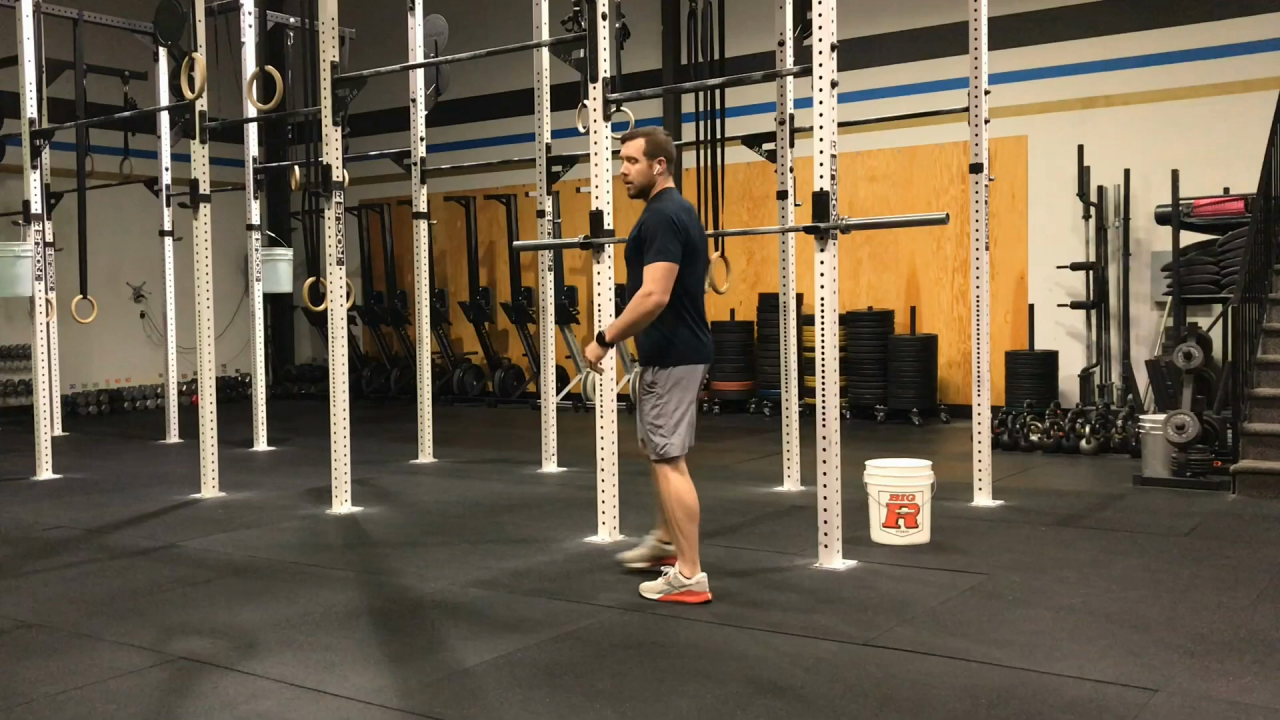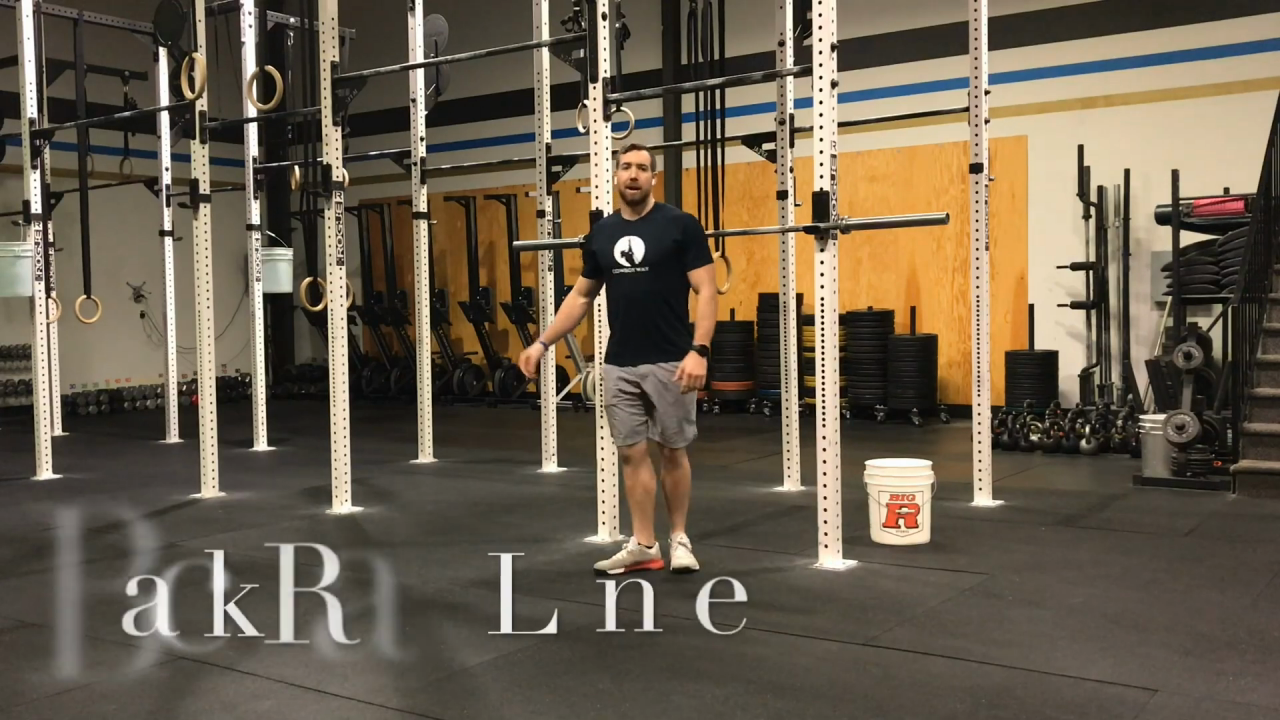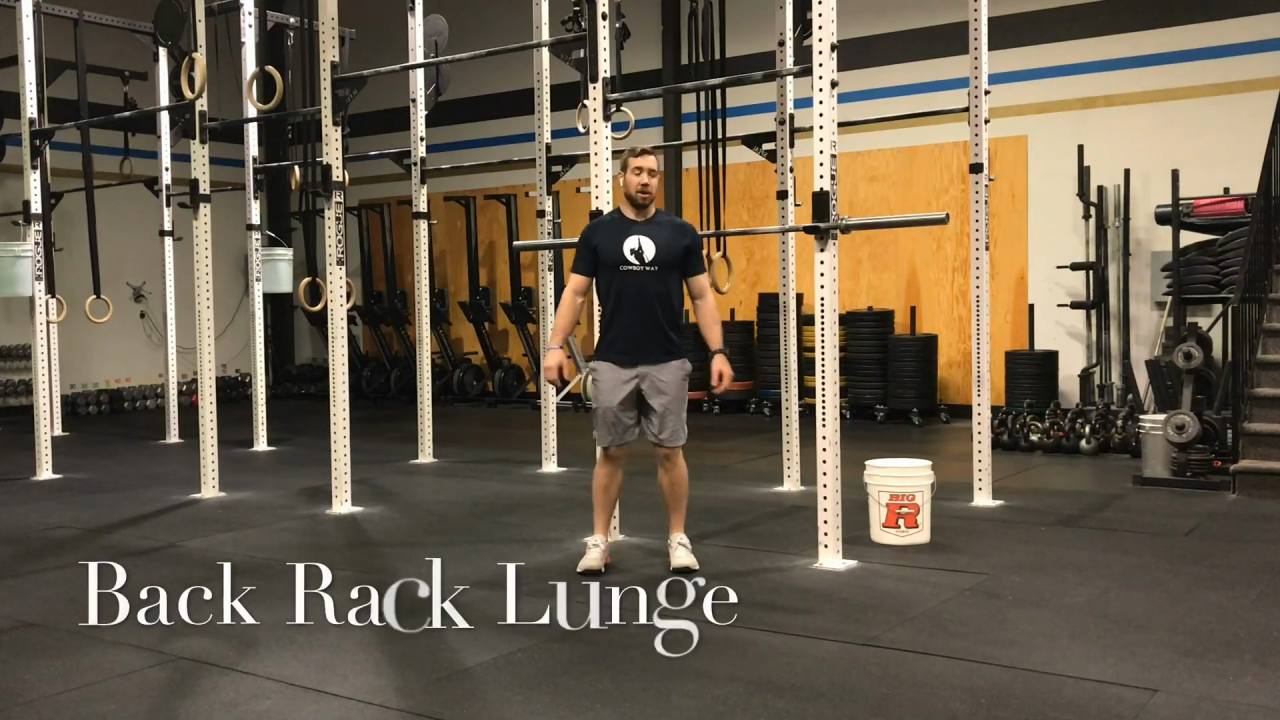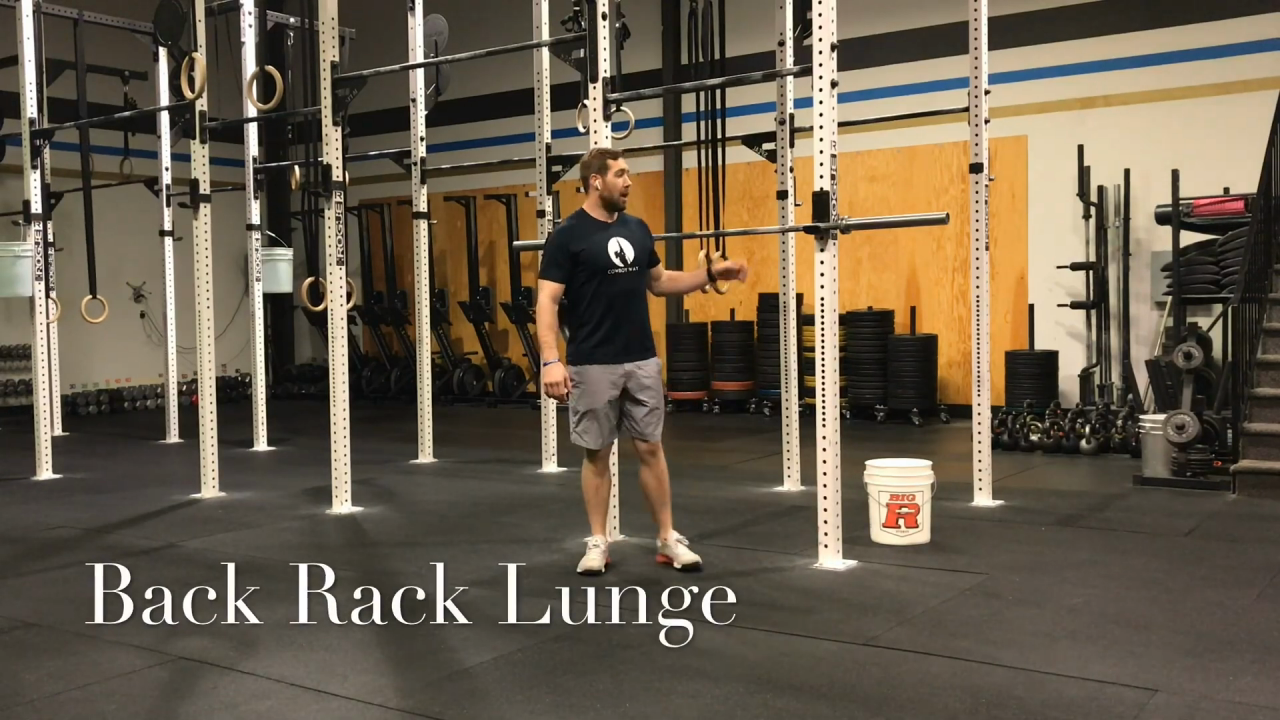
dt=0.7s
person 1, frame 1
left shoulder: (662, 215)
right shoulder: (672, 212)
left elbow: (655, 296)
left wrist: (604, 341)
left hip: (670, 359)
right hip: (674, 354)
left knee: (667, 462)
right knee: (661, 452)
left ankle: (689, 575)
right ankle: (666, 539)
person 1, frame 2
left shoulder: (681, 225)
right shoulder: (600, 234)
left elbow: (706, 291)
right elbow: (582, 296)
left wrist: (698, 351)
right wrist: (542, 343)
left hip: (670, 361)
right hip: (619, 363)
left knee: (672, 451)
right knee: (632, 453)
left ankle: (679, 537)
right ankle: (643, 545)
person 1, frame 3
left shoulder: (681, 232)
right shoulder: (598, 232)
left elbow: (703, 296)
right elbow: (575, 293)
left wrist: (718, 351)
right wrist: (556, 346)
left hip: (667, 363)
right hip: (612, 363)
left knee: (669, 450)
right knee: (611, 451)
left ankle: (678, 539)
right ankle: (599, 540)
person 1, frame 4
left shoulder: (637, 229)
right shoulder: (567, 236)
left elbow: (659, 282)
right elbow: (547, 301)
left wrist: (711, 274)
right wrist: (551, 360)
left hip: (643, 360)
right hip: (592, 364)
left knee: (650, 448)
right knee: (597, 453)
left ankle: (668, 538)
right ankle: (598, 541)
